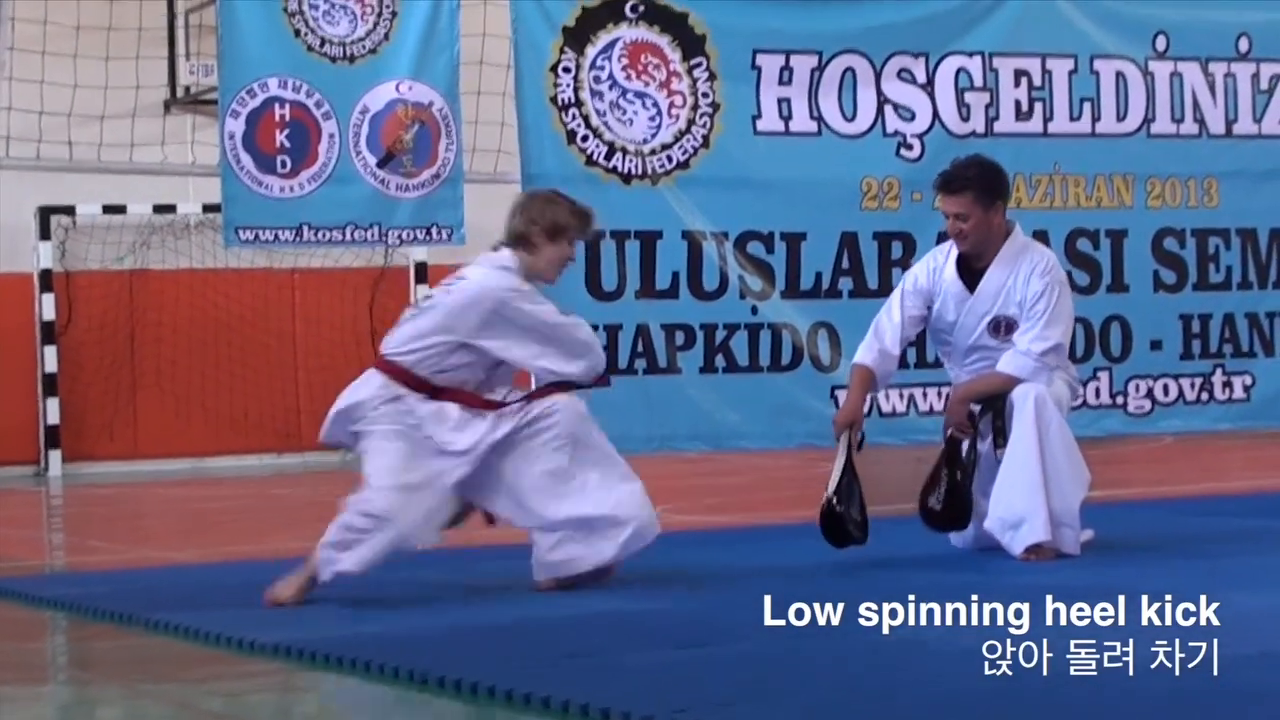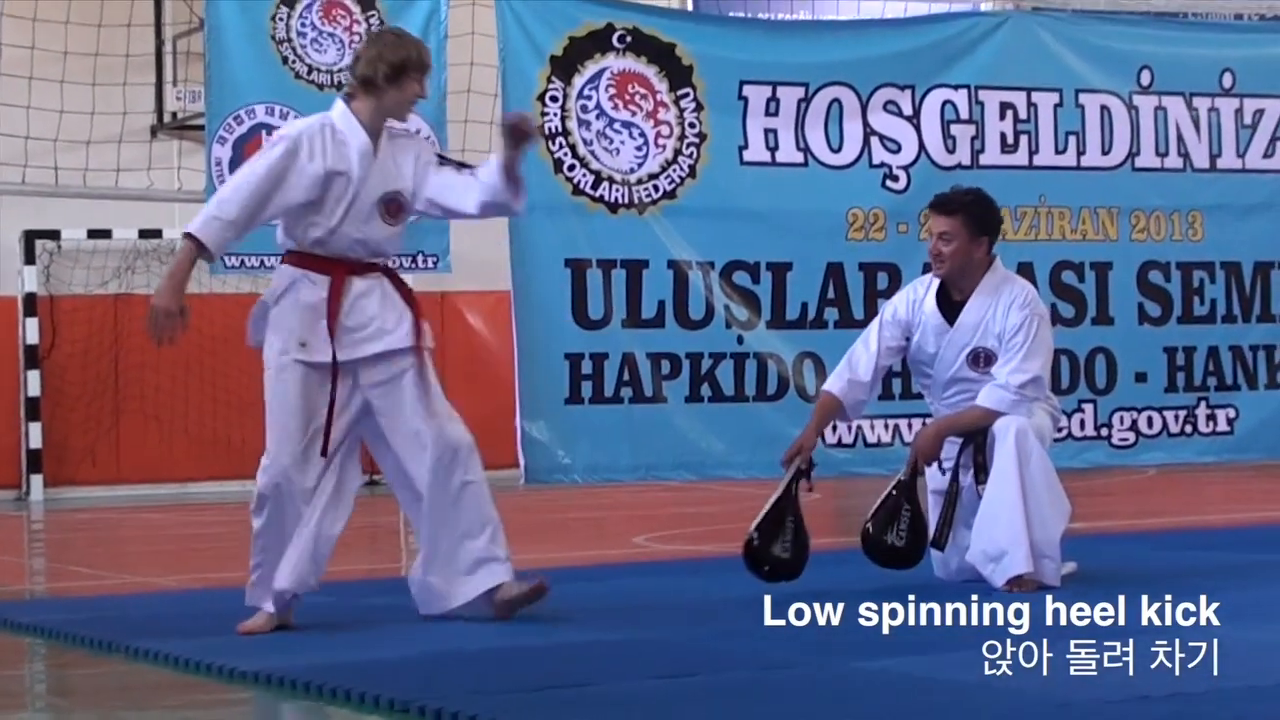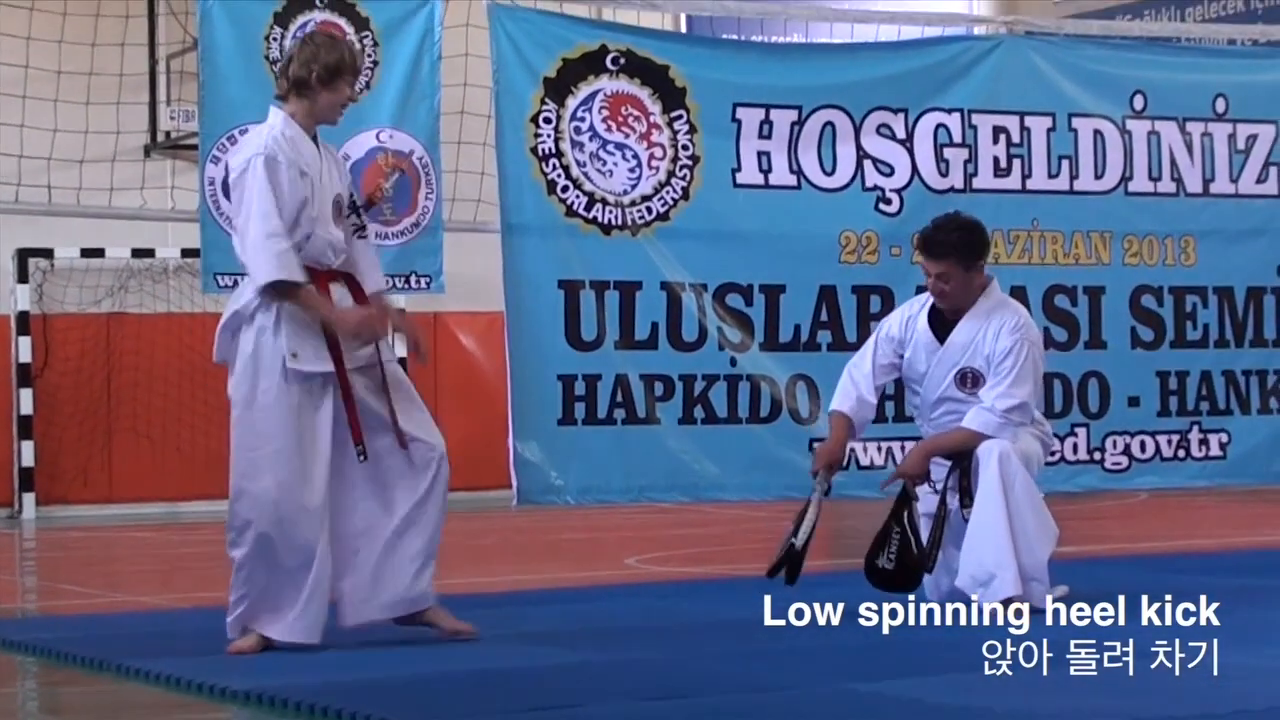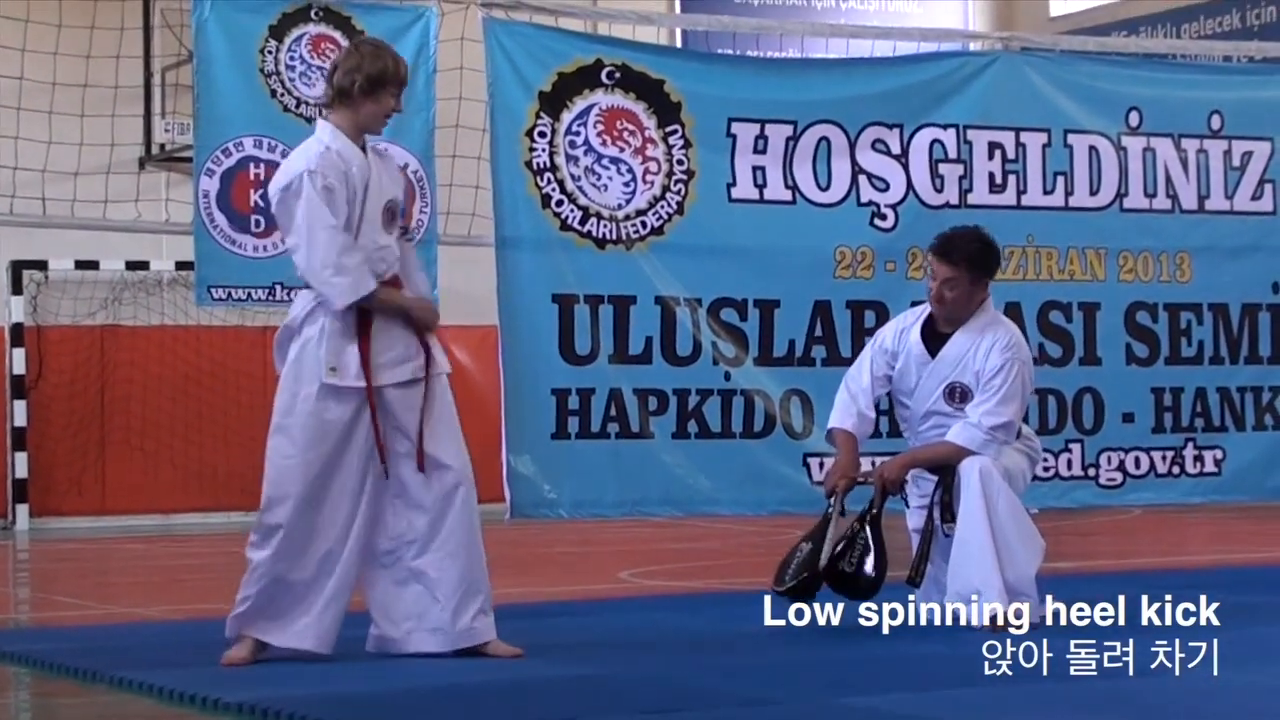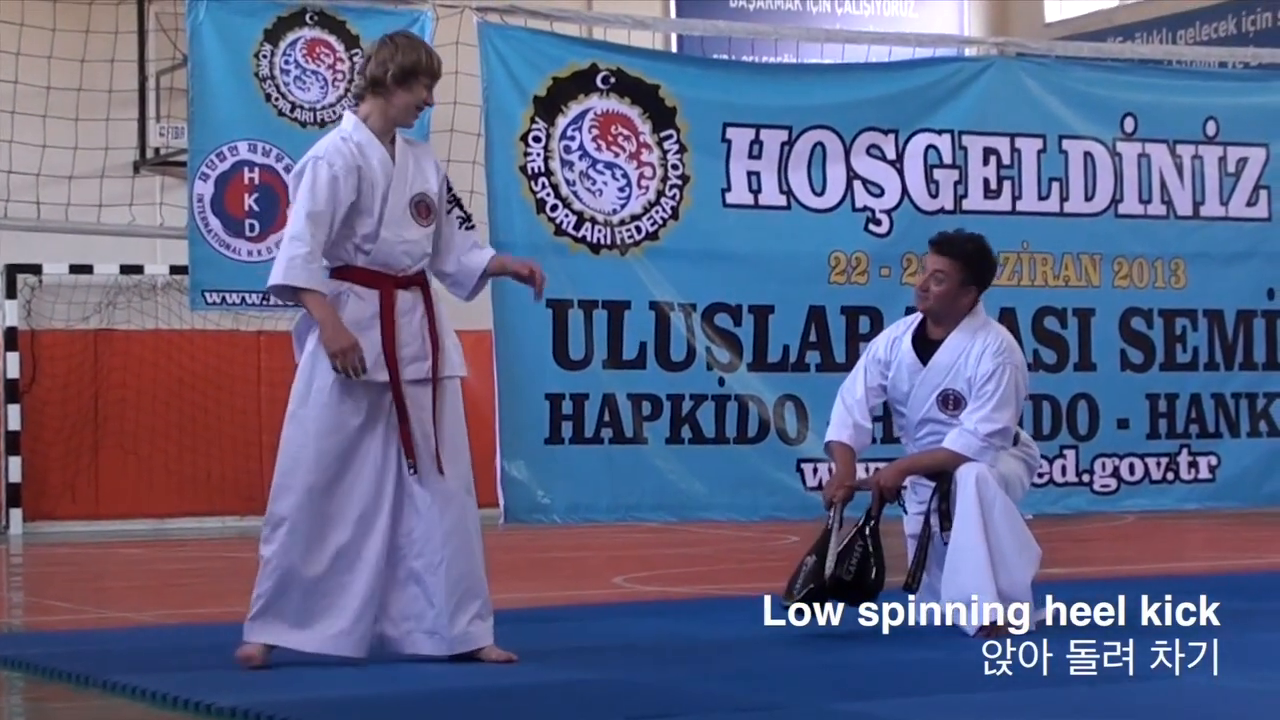
dt=0.5s
person 1, frame 1
left shoulder: (512, 287)
right shoulder: (493, 286)
right elbow: (580, 358)
right wrist: (592, 360)
left hip: (458, 408)
right hip: (395, 407)
left knee: (558, 423)
right knee: (401, 511)
left ankle: (564, 560)
right ankle: (313, 572)
person 1, frame 2
left shoulder: (409, 152)
right shoulder: (306, 140)
left elbow: (482, 192)
right elbow: (230, 207)
left wrist: (512, 149)
right wrist: (174, 283)
left hip: (378, 310)
right hip: (308, 307)
left knee: (439, 444)
right knee: (293, 465)
left ankle: (484, 581)
right ankle: (276, 600)
person 1, frame 3
left shoulder: (326, 156)
right shoulder: (265, 151)
right elbow: (268, 251)
left wrist: (382, 310)
right wrist: (337, 316)
left hip: (341, 324)
right hip: (281, 328)
left knee: (413, 451)
right knee: (276, 486)
left ankle: (405, 596)
right ankle: (262, 619)
person 1, frame 4
left shoulder: (383, 166)
right shoulder: (313, 167)
right elbow: (336, 272)
left wrist: (414, 312)
right wrist: (411, 304)
left hip: (399, 337)
right hip: (335, 339)
left knee: (440, 477)
right knee: (301, 491)
left ankle: (463, 626)
right ankle: (259, 627)
person 1, frame 5
left shoulder: (423, 160)
right shoulder: (337, 155)
left elbow: (450, 241)
right elbow: (300, 249)
left wrist: (507, 267)
right wrist: (331, 324)
left hip: (417, 328)
right hip: (351, 328)
left knee: (439, 484)
right knee: (315, 486)
left ankle: (455, 629)
right ankle: (274, 627)
person 2, frame 1
left shoulder: (1038, 267)
right shoulder: (932, 268)
left elbow: (1037, 359)
right elbow: (884, 337)
left wrist: (963, 393)
right wrist: (855, 400)
left hip: (1035, 387)
right hip: (969, 405)
left knee: (1029, 399)
right knee: (971, 537)
left ankle: (1044, 531)
person 2, frame 2
left shoulder: (1019, 300)
right shoulder: (913, 300)
left elbow: (1016, 392)
right elbow: (859, 367)
left wrist: (938, 429)
right wrist: (813, 429)
left hip: (1016, 419)
right hip: (952, 441)
left knee: (1012, 432)
right knee: (954, 569)
left ankle: (1024, 563)
person 2, frame 3
left shoulder: (1012, 326)
right shoulder: (908, 318)
left elbow: (1003, 417)
right elbow: (860, 379)
left wrist: (925, 449)
right wrist: (838, 438)
left hip: (1008, 441)
right hip: (941, 463)
left knee: (993, 456)
right knee: (945, 592)
left ankle: (1015, 587)
person 2, frame 4
left shoulder: (1004, 344)
right shoulder: (902, 329)
left elbow: (987, 433)
right elbow: (856, 393)
left wrist: (907, 459)
right wrist: (847, 457)
left hip: (997, 457)
right hip: (929, 476)
left knee: (976, 472)
right knee: (940, 606)
left ankle: (1004, 601)
person 2, frame 5
left shoulder: (995, 349)
right shoulder: (895, 339)
left elbow: (981, 440)
right elbow: (852, 406)
left wrist: (902, 467)
right wrist: (844, 469)
left hip: (994, 462)
right hip: (926, 484)
left knee: (972, 479)
left ankle: (999, 604)
